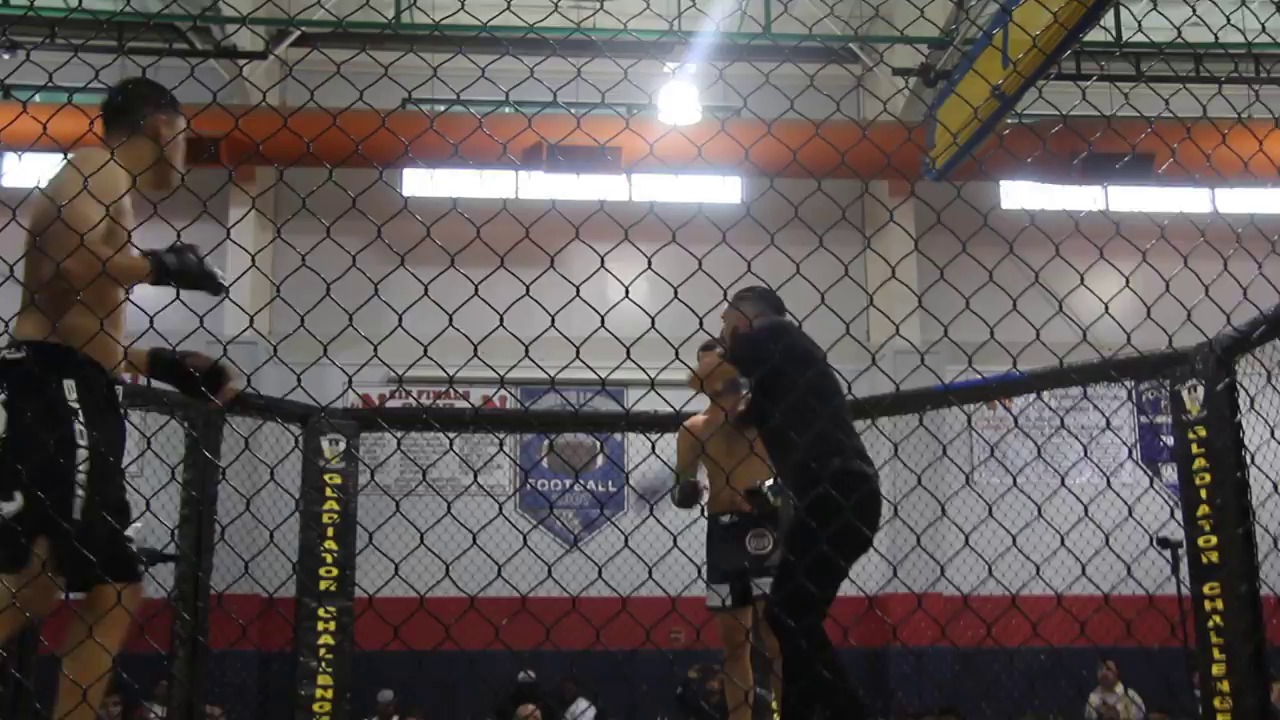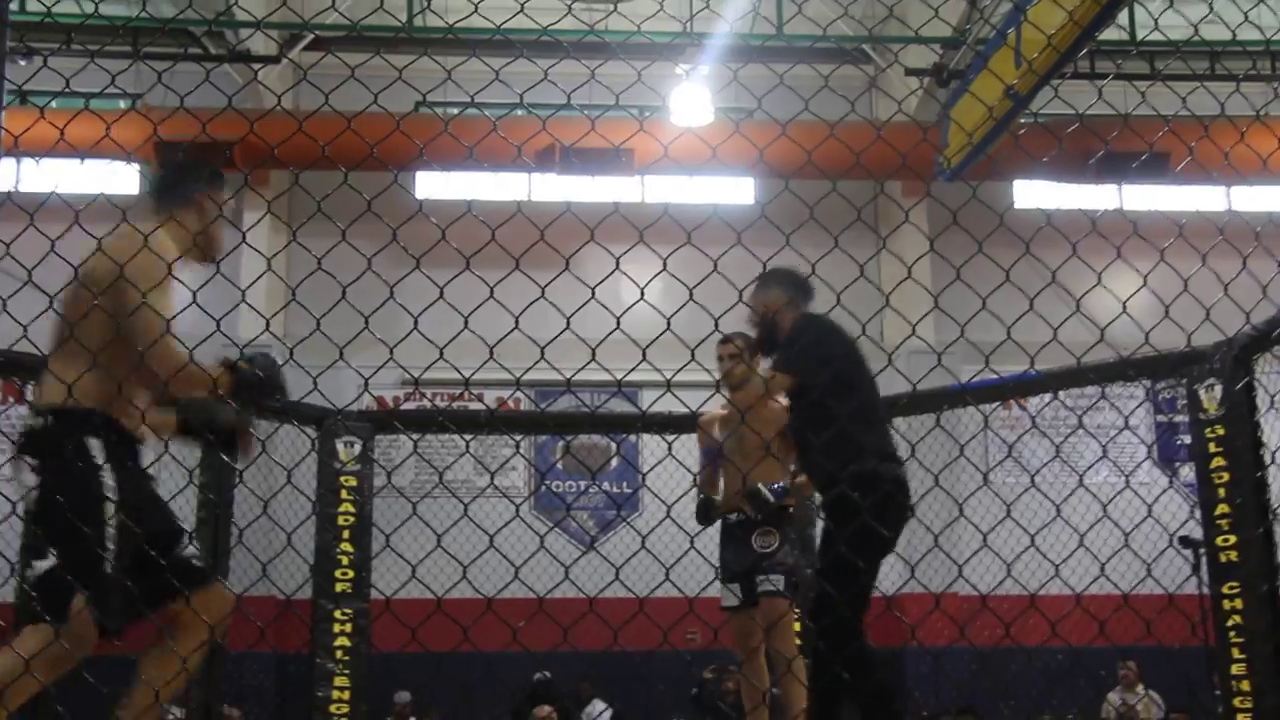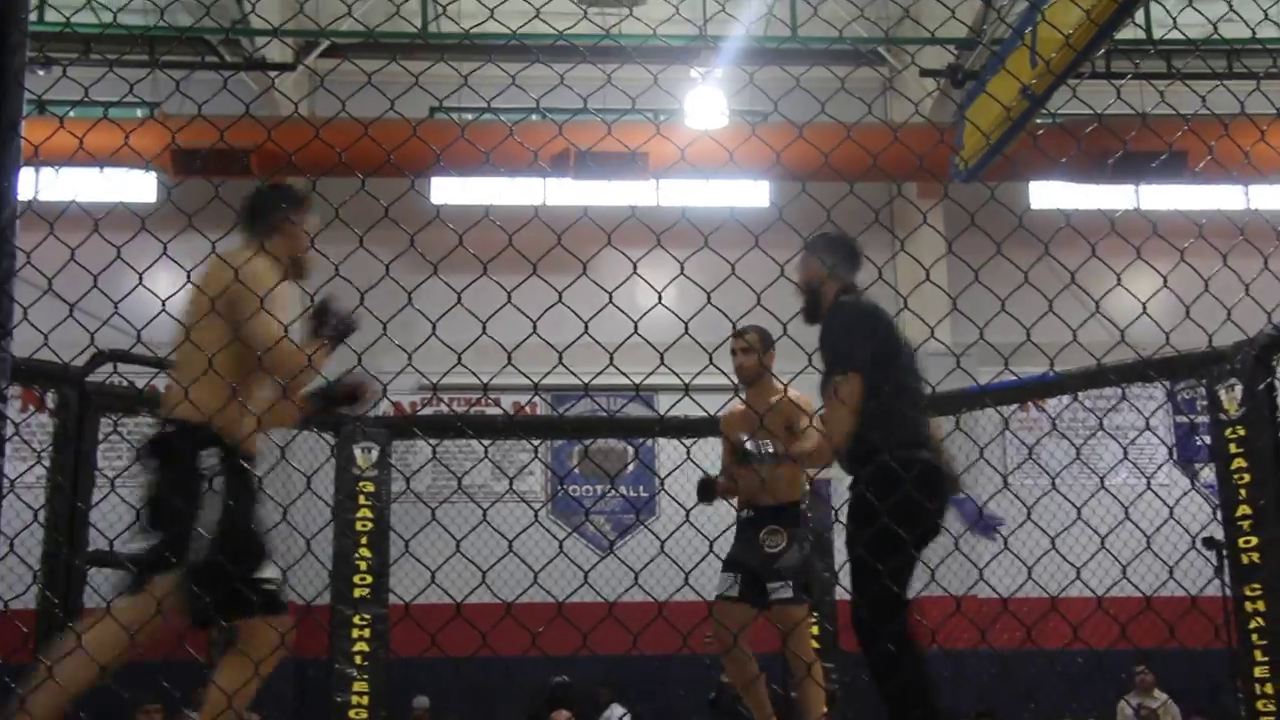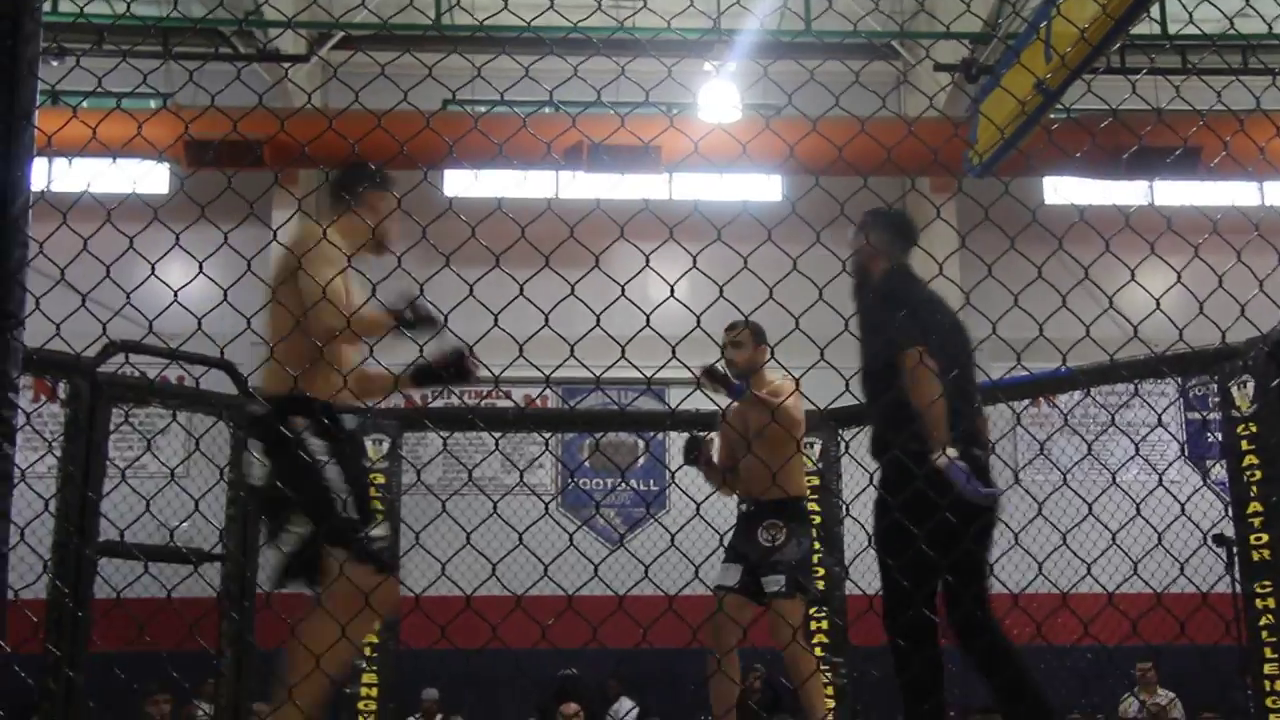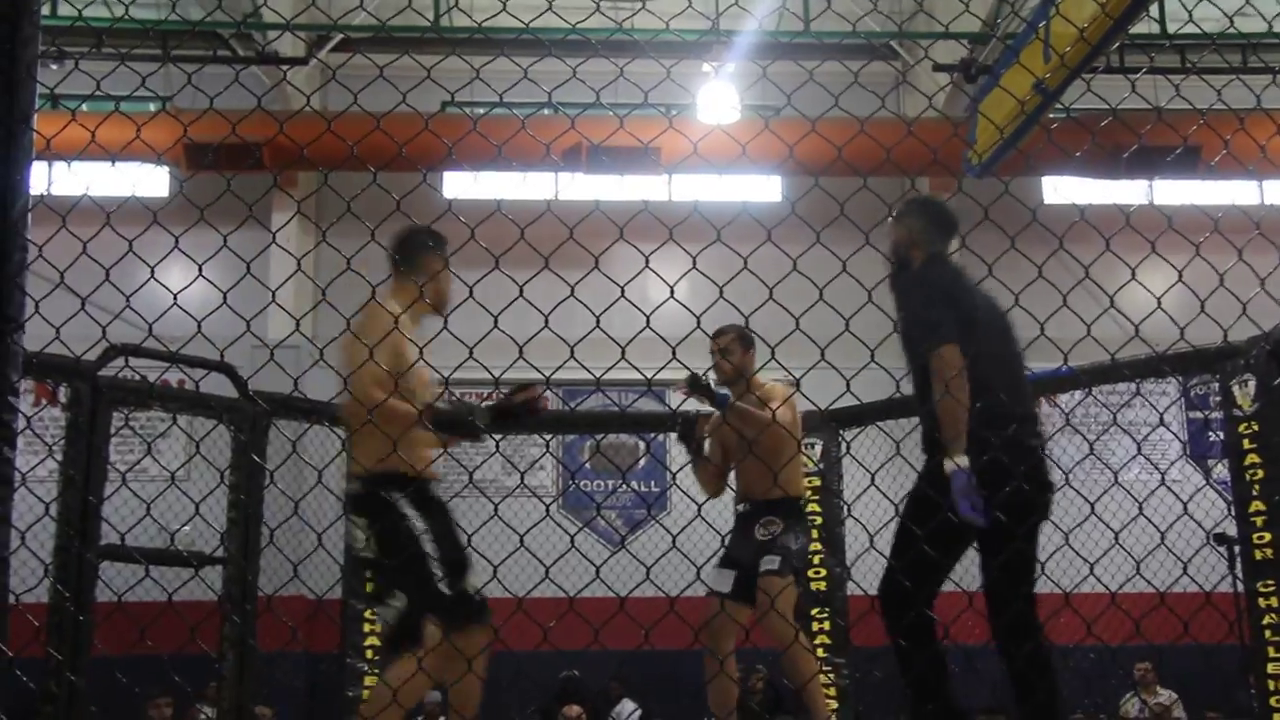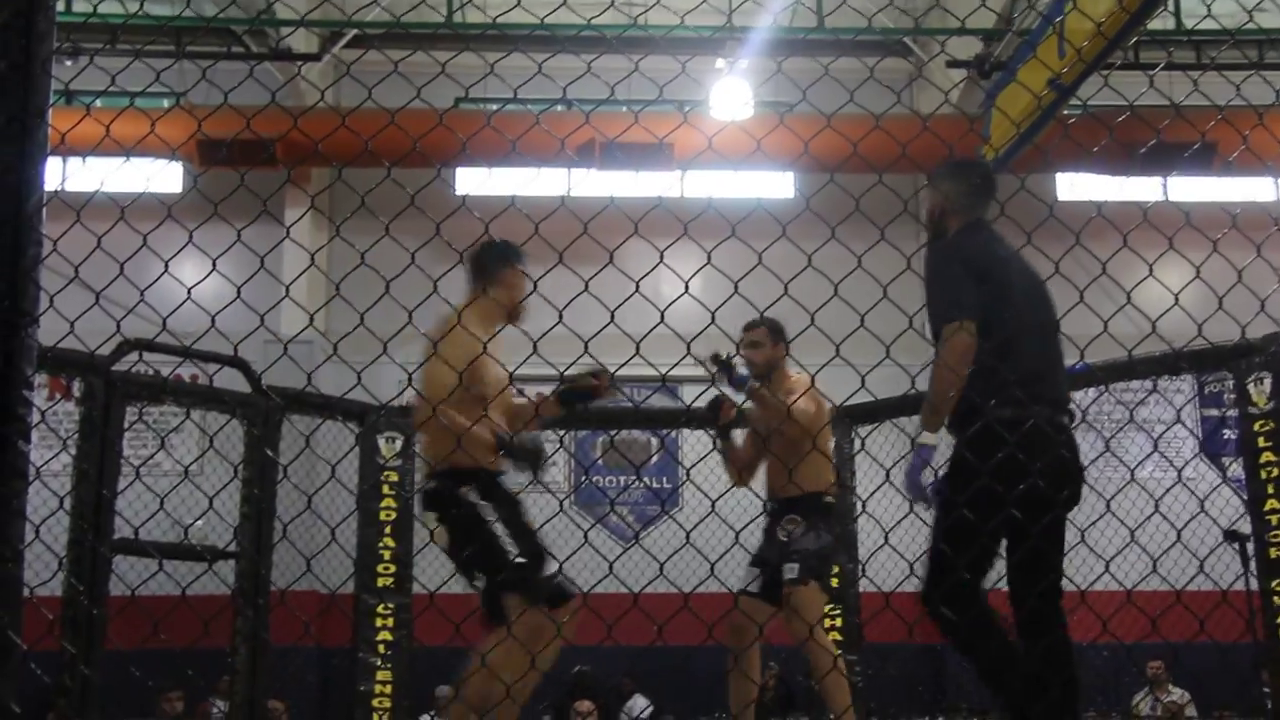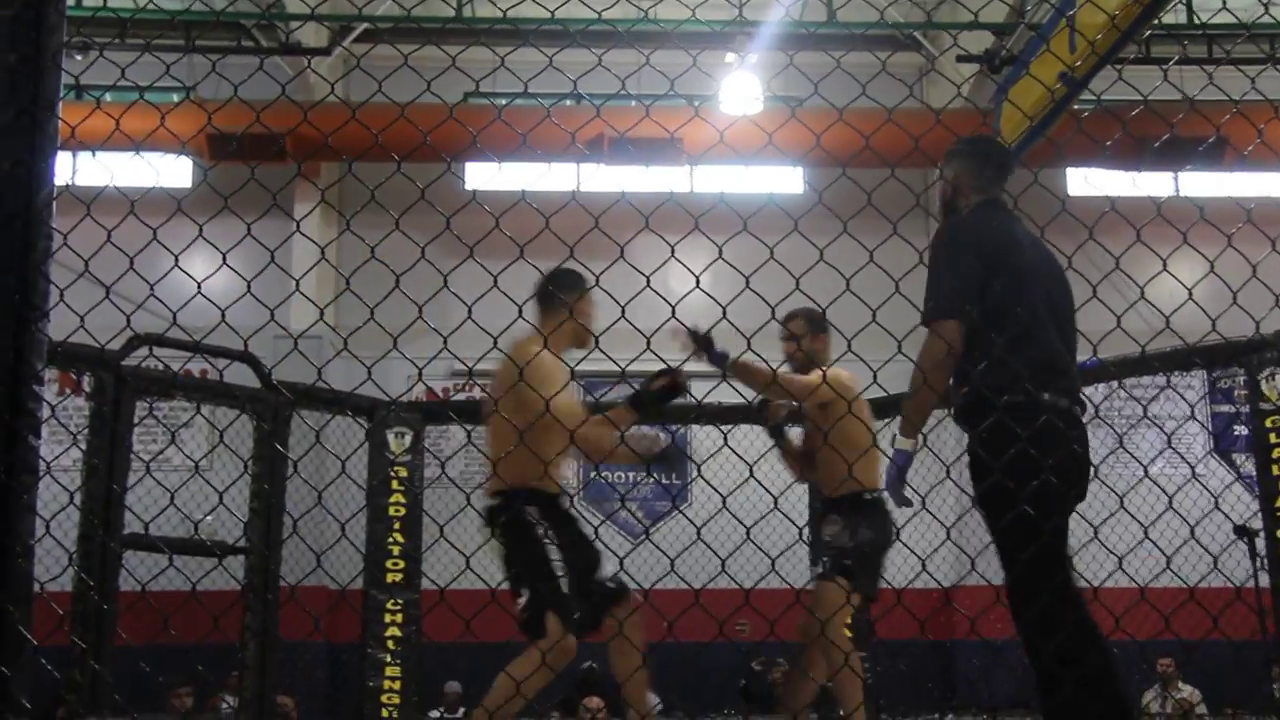
dt=0.2s
person 1, frame 1
left shoulder: (97, 194)
right shoulder: (100, 173)
right elbow: (71, 257)
left wrist: (163, 365)
right wrist: (161, 262)
left hip: (75, 391)
right hip: (56, 383)
left knee: (110, 594)
person 1, frame 2
left shoulder: (135, 258)
right shoulder: (141, 250)
right elbow: (153, 362)
left wrist: (207, 424)
right wrist: (233, 380)
left hip: (101, 451)
right hip: (81, 447)
left knee: (206, 602)
right knee: (74, 625)
person 1, frame 3
left shoulder: (241, 284)
right shoulder: (252, 272)
right elbow: (282, 366)
left wrist: (317, 401)
right wrist: (326, 336)
left hip: (219, 465)
right hip: (200, 458)
left knee: (269, 625)
right knee: (152, 607)
person 1, frame 4
left shoulder: (334, 265)
right shoulder: (321, 241)
right elbow: (323, 317)
left wrist: (428, 372)
right wrist: (395, 319)
left hip: (320, 432)
right hip: (297, 425)
left knee: (371, 580)
right knee: (355, 576)
person 1, frame 5
left shoulder: (403, 333)
right shoulder: (382, 317)
right elbow: (358, 399)
left wrist: (497, 414)
right wrist: (434, 415)
left hip: (413, 497)
right hip: (388, 497)
left knee: (471, 635)
right knee: (433, 643)
person 1, frame 6
left shoulder: (482, 338)
right shoulder: (463, 331)
right elbow: (430, 411)
left wrist: (564, 398)
right wrist: (499, 443)
left hip: (483, 492)
right hip: (463, 491)
left knee: (557, 610)
right knee: (528, 618)
person 1, frame 7
left shoulder: (541, 361)
right shoulder: (534, 355)
left elbow: (575, 432)
right elbow: (578, 436)
left wrist: (645, 396)
right wrist: (646, 451)
left hip: (540, 510)
right hip: (523, 508)
left knee: (621, 610)
right knee: (555, 641)
person 2, frame 1
left shoulder: (777, 336)
right shoulder: (771, 376)
left elbow: (708, 374)
left hip: (839, 497)
right hip: (833, 500)
left knee: (799, 620)
right knee: (788, 615)
person 2, frame 2
left shoulder: (815, 335)
right shoulder: (810, 351)
left elbow: (766, 391)
left hip: (864, 491)
right hip: (865, 494)
left knee: (836, 622)
right knee: (834, 619)
person 2, frame 3
left shoulder: (847, 317)
right shoulder: (872, 321)
left elbow: (847, 396)
right elbow: (913, 415)
left wrist: (805, 454)
right wrist: (957, 493)
left hip: (888, 487)
right hip: (914, 485)
left knee: (877, 621)
right knee: (885, 618)
person 2, frame 4
left shoulder: (880, 291)
right shoulder: (934, 304)
left elbow: (916, 367)
left wrist: (944, 456)
left hip: (922, 473)
right hip: (970, 475)
left knee: (907, 615)
right knee: (972, 616)
person 2, frame 5
left shoulder: (920, 282)
right shoulder: (976, 294)
left elbow: (948, 364)
left wrist: (954, 464)
left hip: (973, 462)
right hip: (1022, 462)
left knee: (903, 600)
right knee: (1015, 614)
person 2, frame 6
left shoulder: (952, 252)
right shoulder: (1016, 264)
left elbow: (959, 344)
left wrist: (924, 441)
left hip: (994, 442)
right hip: (1051, 444)
left knee: (948, 595)
right knee: (1039, 604)
person 2, frame 7
left shoulder: (962, 235)
right shoulder: (1034, 246)
left elbow: (946, 342)
left wrist: (904, 440)
left hip: (1008, 430)
right hip: (1057, 433)
left knee: (1042, 597)
right knee: (1041, 594)
person 3, frame 1
right shoulder: (694, 427)
right elbow: (684, 480)
left wrist: (769, 489)
right wrist: (683, 492)
left hip: (762, 530)
right hip: (721, 531)
left knee: (773, 633)
right knee: (732, 638)
person 3, frame 2
left shoulder: (781, 411)
right shoulder: (711, 422)
right elbow: (707, 478)
left wrist: (779, 491)
right wrist: (708, 501)
left hip: (773, 528)
right hip: (733, 531)
left knee: (779, 630)
right knee: (747, 641)
person 3, frame 3
left shoulder: (791, 402)
right shoulder: (731, 418)
left wrist: (764, 451)
right wrist: (715, 485)
left hip: (785, 526)
right hip: (748, 528)
left knee: (794, 635)
right knee: (726, 632)
person 3, frame 4
left shoulder: (782, 387)
right shoulder: (730, 414)
left elbow: (786, 417)
left wrist: (733, 387)
right wrist: (702, 459)
left hip: (785, 521)
right hip: (747, 523)
left knee: (785, 628)
right knee: (721, 629)
person 3, frame 5
left shoulder: (774, 394)
right shoulder: (723, 421)
left elbow: (779, 431)
right elbow: (713, 488)
left wrist: (719, 401)
right wrist: (695, 448)
left hip: (783, 519)
right hip: (746, 524)
left knee: (777, 618)
right knee: (717, 634)
person 3, frame 6
left shoulder: (803, 388)
right shoulder: (757, 411)
left elbow: (802, 419)
right elbow: (740, 477)
left wrist: (742, 381)
right wrist: (724, 432)
left hip: (811, 521)
right hip: (780, 521)
left knee: (805, 623)
right knee: (741, 630)
person 3, frame 7
left shoulder: (833, 381)
right shoulder: (816, 397)
left elbow: (778, 386)
right elbow: (805, 473)
left wrist: (717, 355)
right wrist: (778, 429)
left hip: (858, 519)
right hip: (841, 519)
left knee: (826, 623)
right knee: (817, 625)
